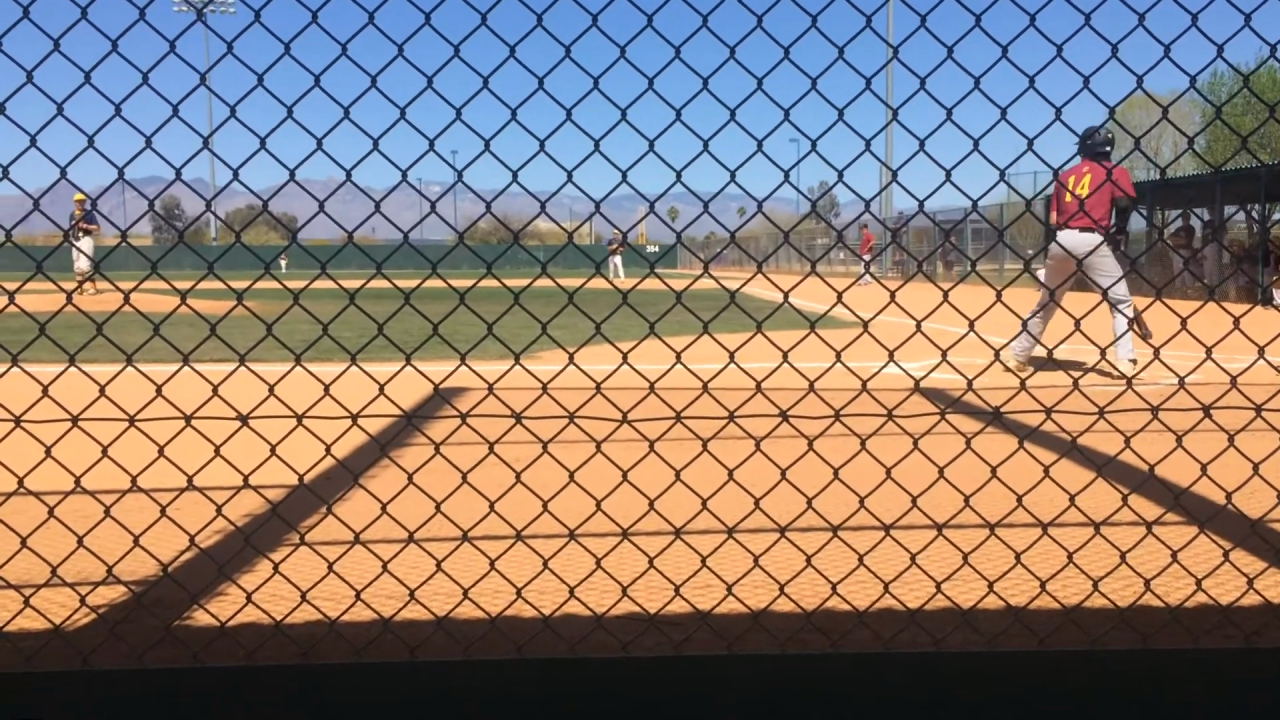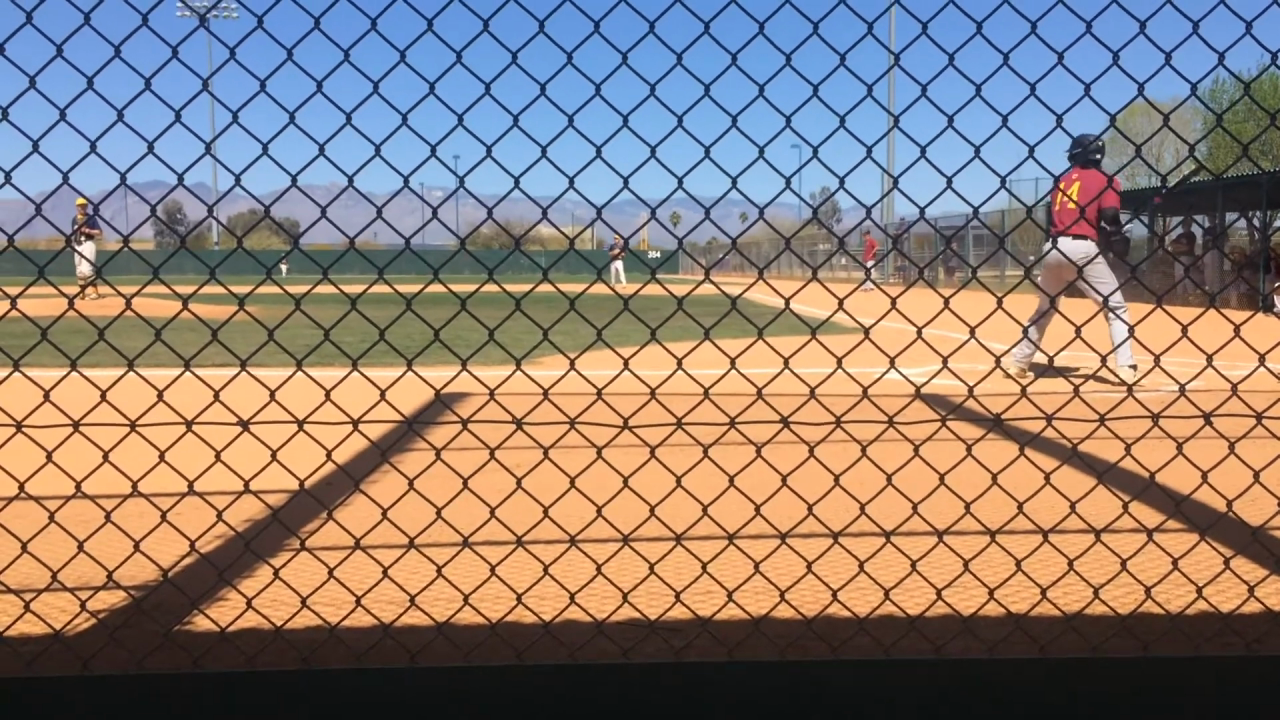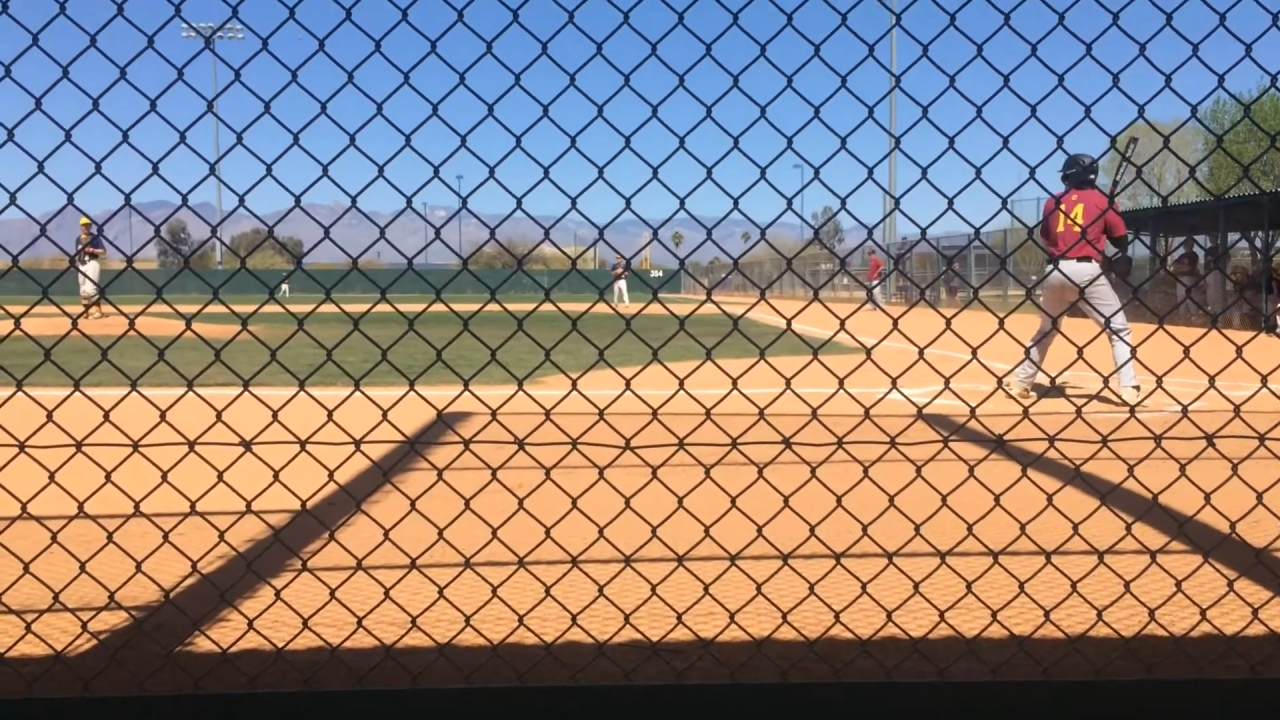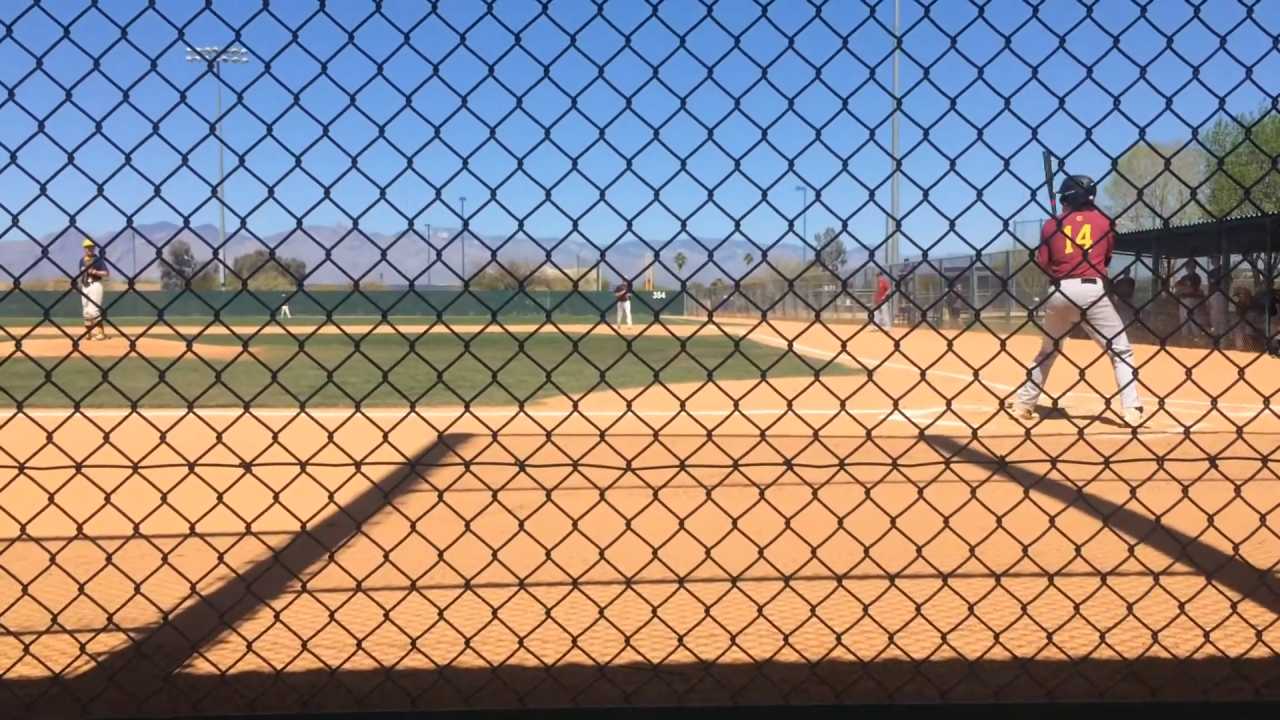
dt=0.3s
person 1, frame 1
left shoulder: (1065, 175)
right shoulder: (1116, 172)
left elbow: (1053, 220)
right elbow: (1124, 203)
right wrist: (1118, 231)
left hip: (1061, 241)
right hip: (1092, 241)
left knee: (1046, 303)
right knee: (1121, 302)
left ankle: (1018, 357)
right ankle: (1125, 361)
person 1, frame 2
left shoulder: (1060, 181)
right shoulder: (1104, 180)
right elbow: (1109, 214)
right wrist: (1115, 230)
left hip: (1053, 249)
right hip: (1083, 249)
left knee: (1044, 309)
right knee: (1116, 308)
left ankle: (1017, 364)
right ankle: (1125, 368)
person 1, frame 3
left shoulder: (1053, 203)
right shoulder: (1103, 201)
left elbow: (1045, 242)
right elbow: (1121, 242)
left hip: (1055, 271)
right hip: (1086, 270)
left knee: (1046, 330)
right knee: (1119, 329)
left ankle: (1019, 384)
right ankle: (1129, 388)
person 1, frame 4
left shoulder: (1051, 225)
right shoulder: (1104, 222)
left elbow: (1044, 266)
left hip: (1059, 292)
right hip: (1091, 290)
left knee: (1047, 351)
right knee: (1121, 351)
left ankle: (1022, 405)
right ankle: (1131, 409)
